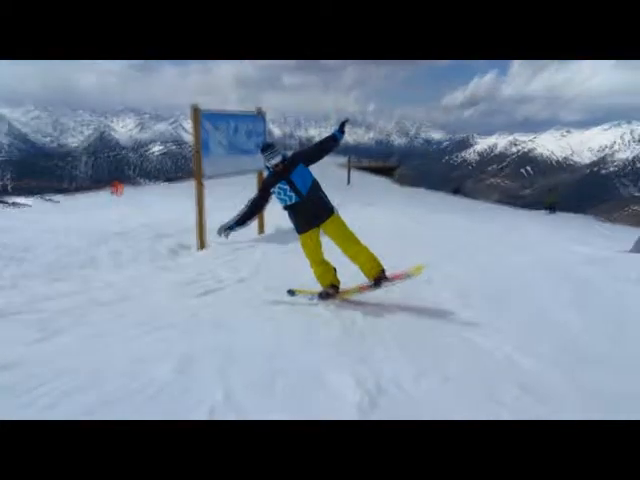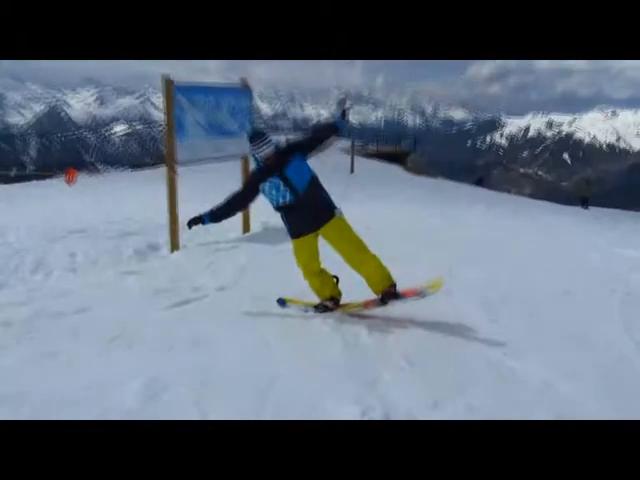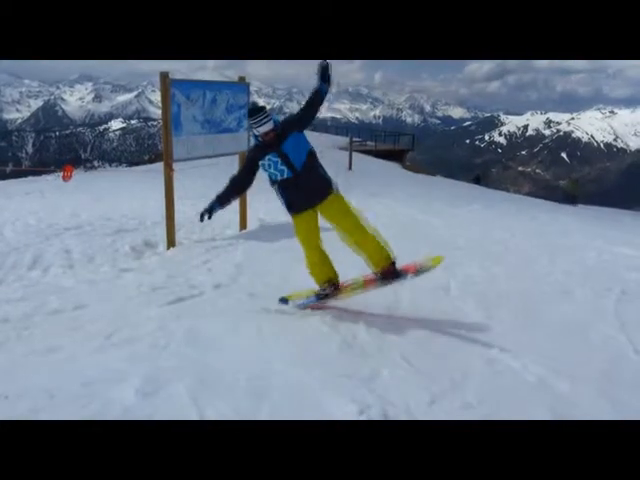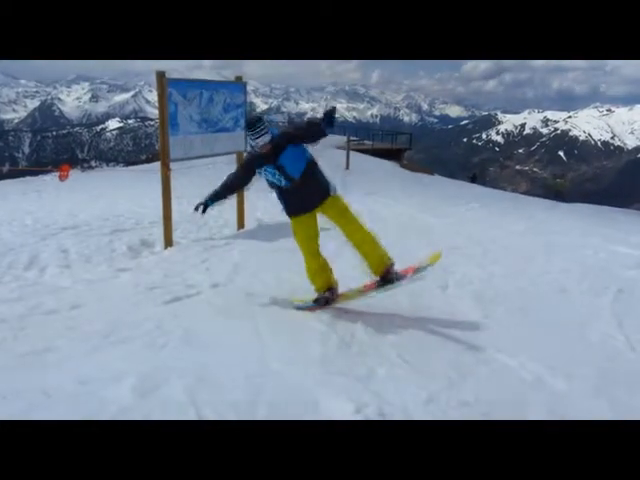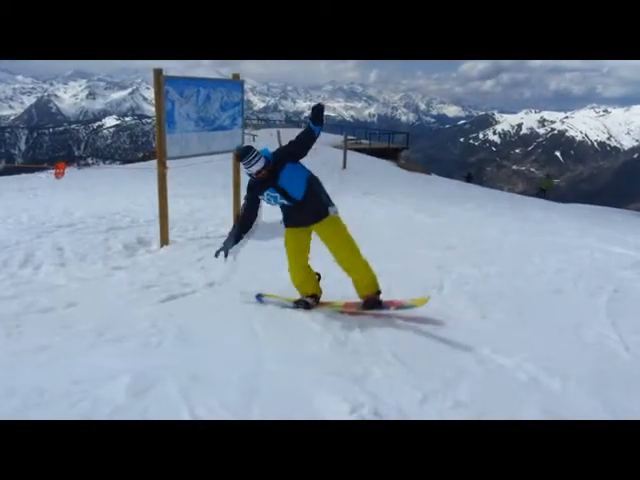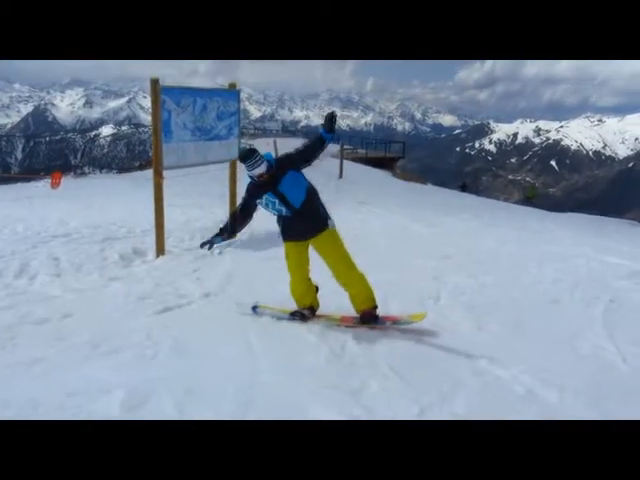
dt=0.5s
person 1, frame 1
left shoulder: (297, 160)
right shoulder: (269, 183)
left elbow: (320, 148)
right elbow: (255, 206)
right wrist: (233, 224)
left hip: (323, 212)
right hip: (303, 223)
left knee: (349, 244)
right knee: (314, 258)
left ankle: (376, 272)
right ankle: (330, 285)
person 1, frame 2
left shoulder: (292, 152)
right shoulder: (257, 178)
left elbow: (318, 135)
right elbow: (236, 202)
left wrist: (340, 117)
right wrist: (207, 217)
left hip: (324, 213)
right hip: (299, 227)
left knee: (354, 251)
right knee: (309, 268)
left ankle: (385, 287)
right ankle: (330, 296)
person 1, frame 3
left shoulder: (291, 127)
right shoulder: (257, 154)
left elbow: (312, 106)
right elbow: (240, 182)
left wrist: (323, 83)
right wrist: (217, 203)
left hip: (322, 190)
right hip: (298, 205)
left knee: (353, 229)
right knee: (311, 247)
left ankle: (385, 266)
right ankle: (328, 282)
person 1, frame 4
left shoulder: (287, 138)
right shoulder: (253, 160)
left elbow: (312, 131)
right elbow: (235, 181)
left wrist: (325, 123)
right wrist: (211, 198)
left hip: (320, 193)
right hip: (297, 207)
left knee: (353, 230)
right knee: (309, 251)
left ankle: (384, 270)
right ankle: (326, 288)
person 1, frame 5
left shoulder: (284, 157)
right shoulder: (255, 186)
left elbow: (303, 142)
right elbow: (247, 215)
left wrist: (315, 124)
right wrist: (231, 240)
left hip: (319, 210)
right hip: (294, 221)
left knee: (346, 253)
right knee: (296, 263)
left ankle: (370, 293)
right ankle: (310, 294)
person 1, frame 6
left shoulder: (287, 164)
right shoulder: (254, 190)
left elbow: (311, 150)
right elbow: (241, 215)
left wrist: (326, 132)
right wrist: (220, 234)
left hip: (317, 222)
right hip: (292, 233)
left knee: (343, 268)
right knee: (298, 275)
left ankle: (367, 308)
right ankle: (307, 305)
